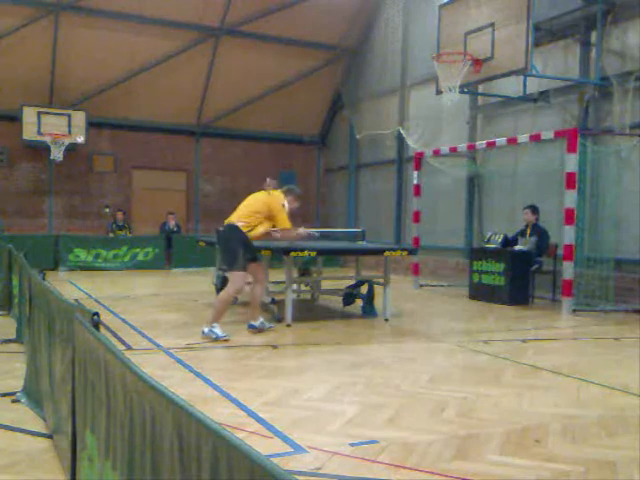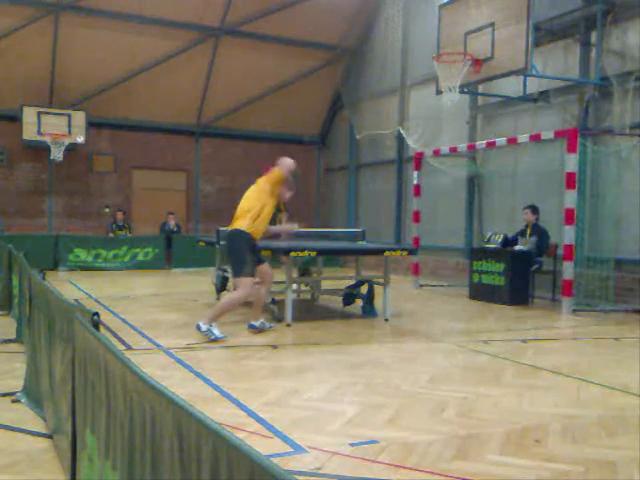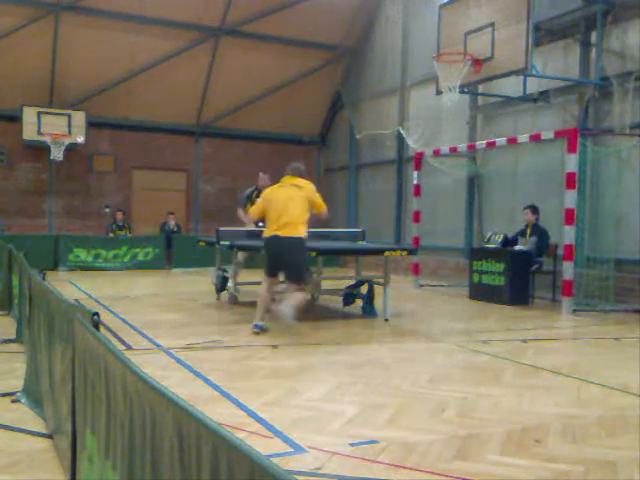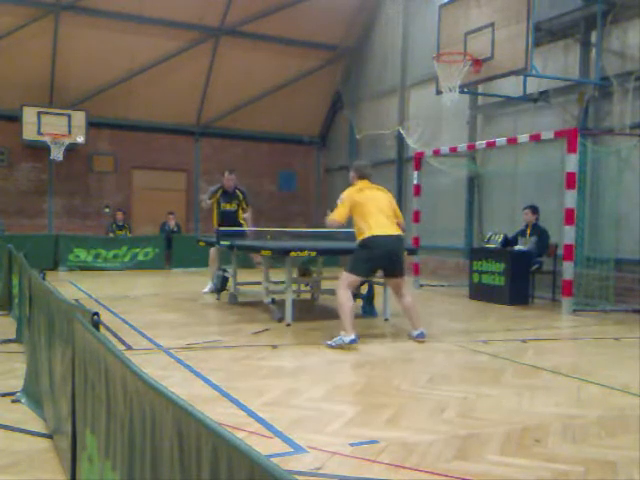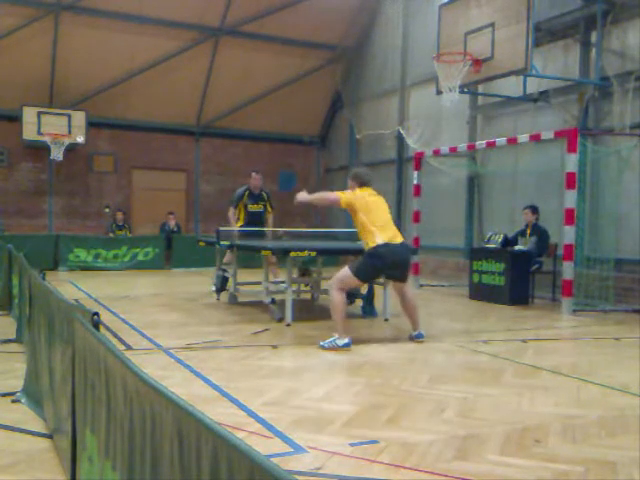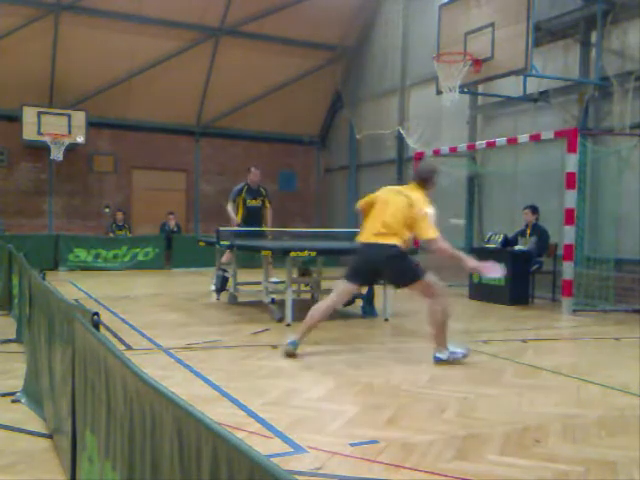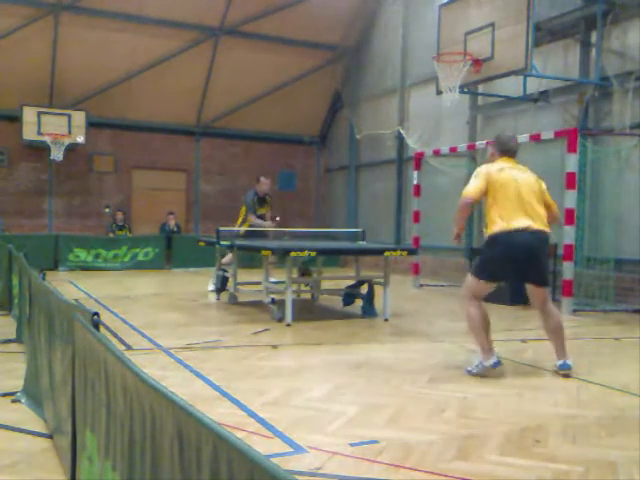
dt=0.7s
person 1, frame 1
left shoulder: (269, 197)
right shoulder: (280, 201)
right elbow: (287, 233)
left wrist: (279, 235)
right wrist: (300, 234)
left hip: (240, 237)
right hip: (233, 236)
left knee: (260, 276)
right knee: (237, 284)
left ankle: (255, 321)
right ankle: (211, 327)
person 1, frame 2
left shoulder: (267, 195)
right shoulder: (267, 184)
right elbow: (289, 165)
left wrist: (280, 229)
right wrist: (283, 164)
left hip: (247, 241)
right hip: (240, 239)
left knee: (266, 277)
right knee: (245, 291)
left ankle: (256, 322)
right ankle: (206, 324)
person 1, frame 3
left shoulder: (269, 191)
right shoulder: (307, 187)
left elbow: (252, 217)
right elbow: (323, 214)
left wrist: (258, 203)
left hip: (271, 242)
right hip: (293, 243)
left knee: (269, 283)
right knee: (298, 292)
left ankle: (258, 322)
right ankle: (285, 308)
person 1, frame 4
left shoulder: (350, 193)
right shoulder: (385, 193)
left elbow: (335, 222)
right elbow: (401, 223)
left wrist: (328, 220)
left hip: (373, 244)
right hip: (396, 242)
left knee: (343, 286)
right knee: (400, 289)
left ankle: (348, 334)
right ankle: (417, 330)
person 1, frame 5
left shoulder: (357, 196)
right shoulder: (379, 199)
left elbow: (330, 197)
left wrist: (306, 198)
left hip: (381, 252)
right hip: (402, 250)
left knee: (336, 285)
right knee: (403, 288)
left ankle: (342, 339)
right ankle: (417, 332)
person 1, frame 6
left shoulder: (385, 192)
right shoulder: (421, 205)
left elbow: (360, 207)
right elbow: (434, 243)
right wrist: (465, 260)
left hip: (366, 252)
right hip: (391, 254)
left knee: (337, 297)
right knee: (436, 294)
left ankle: (296, 340)
right ankle: (442, 351)
person 1, frame 7
left shoulder: (486, 171)
right shoulder: (533, 177)
left elbow: (466, 200)
right elbow: (554, 216)
left wrist: (458, 229)
left hip: (503, 241)
right hip: (537, 240)
left knee: (471, 296)
right knee: (544, 303)
left ankle: (488, 359)
right ankle: (563, 360)
